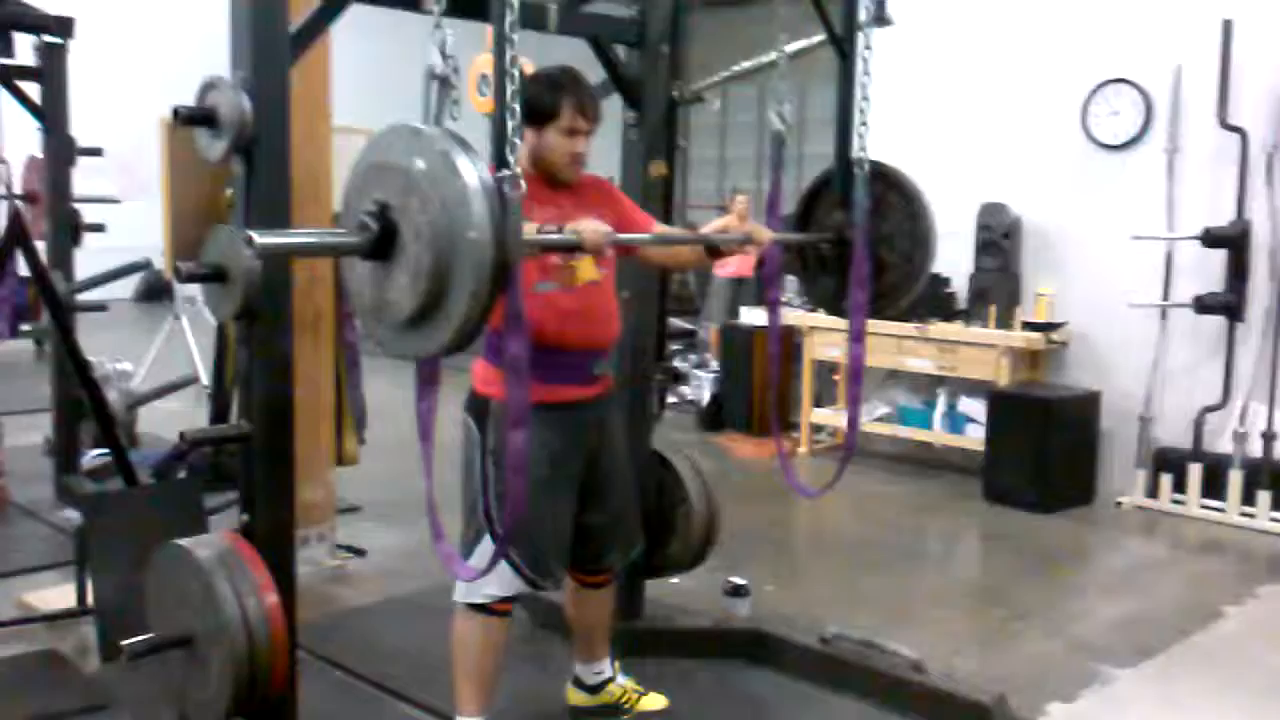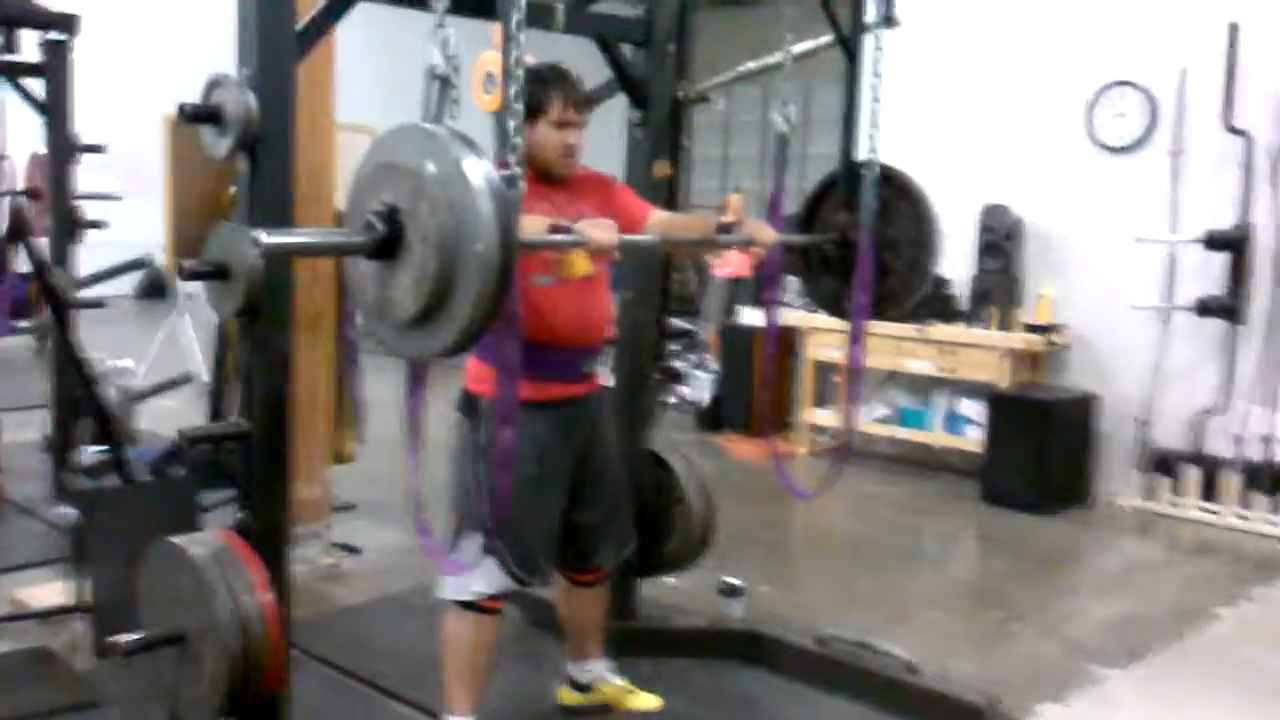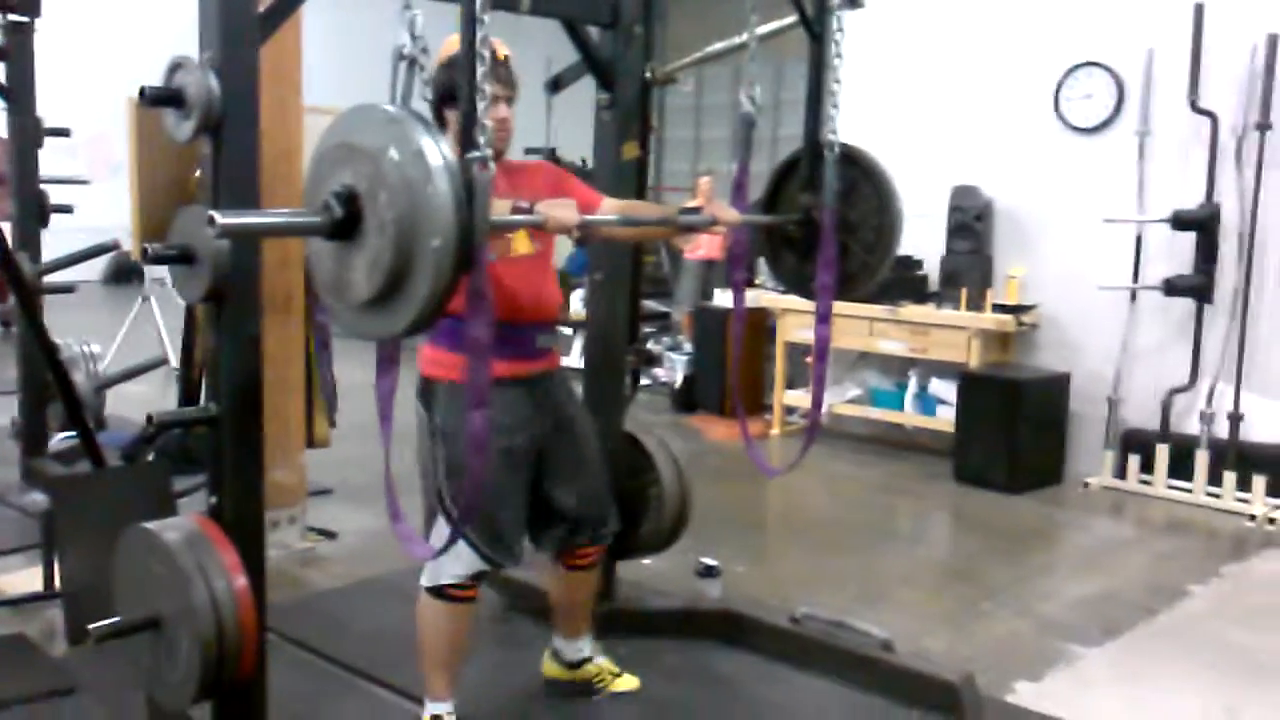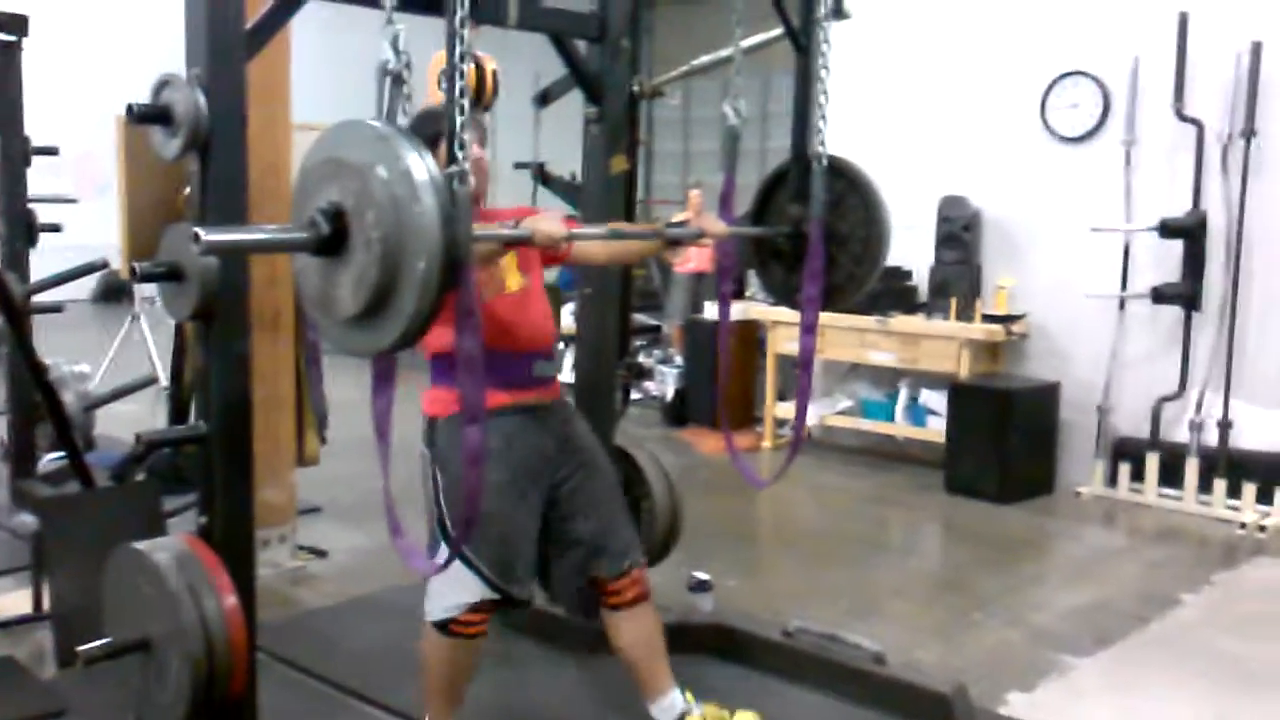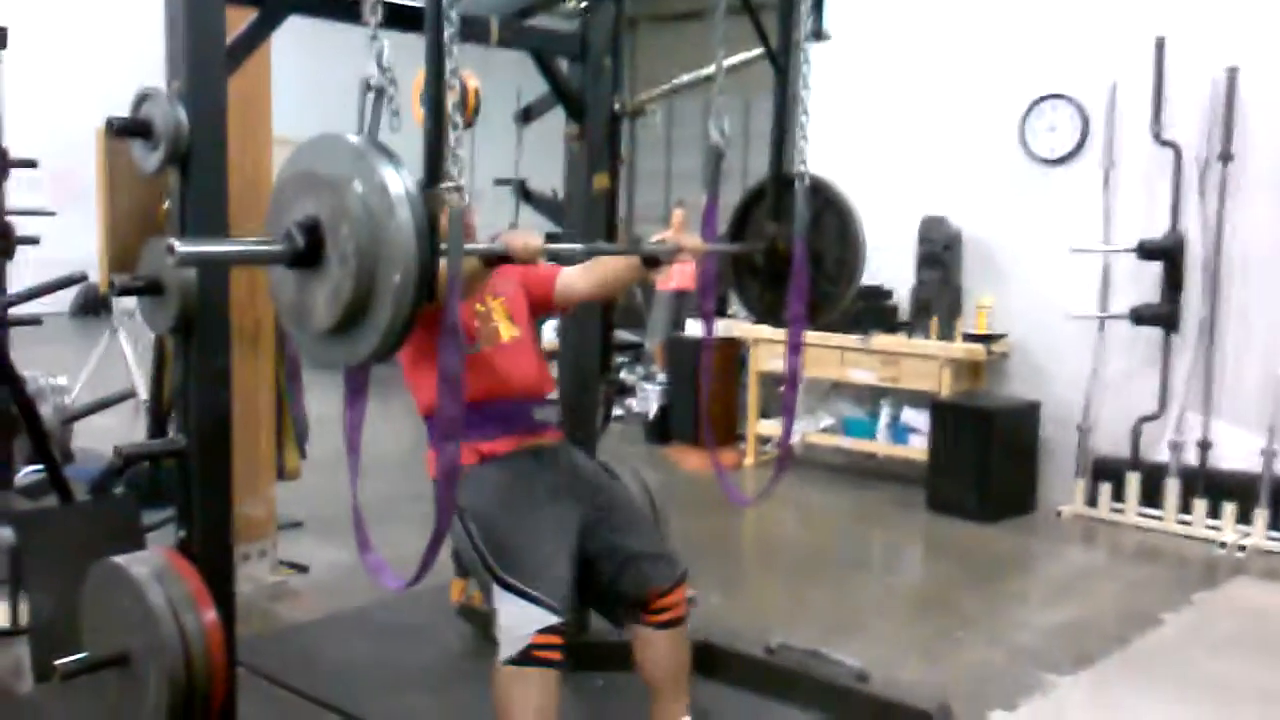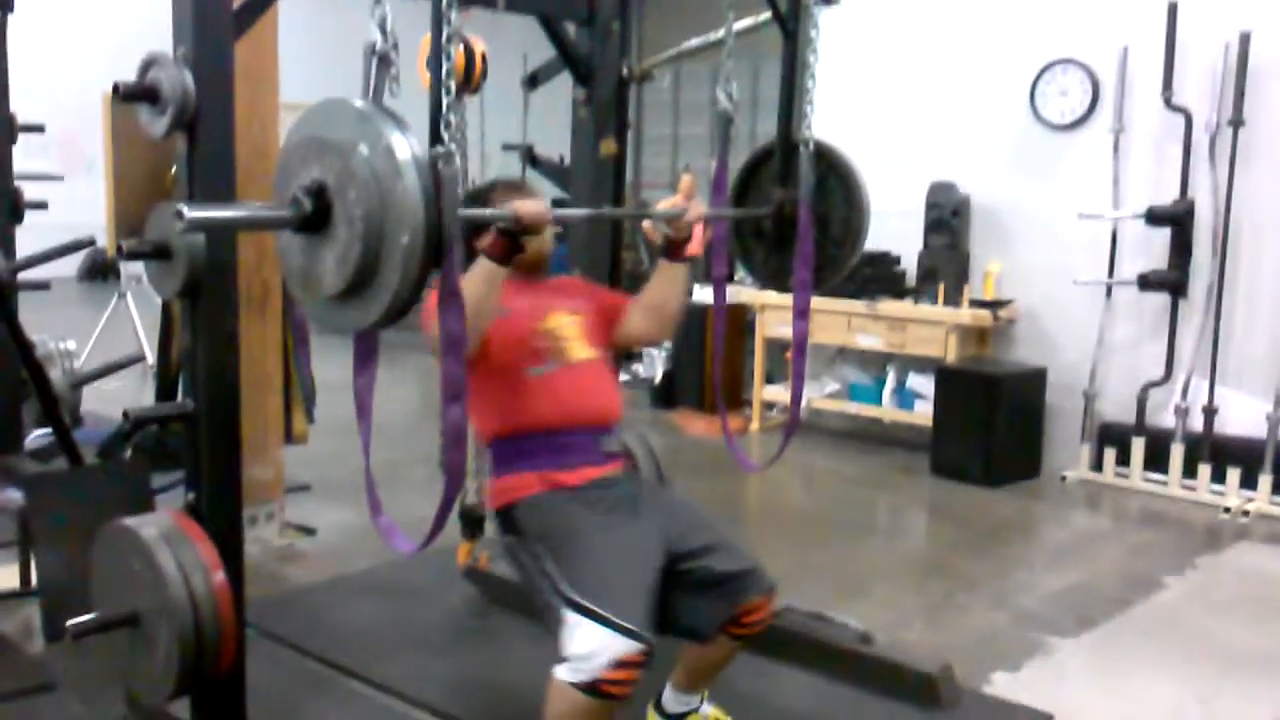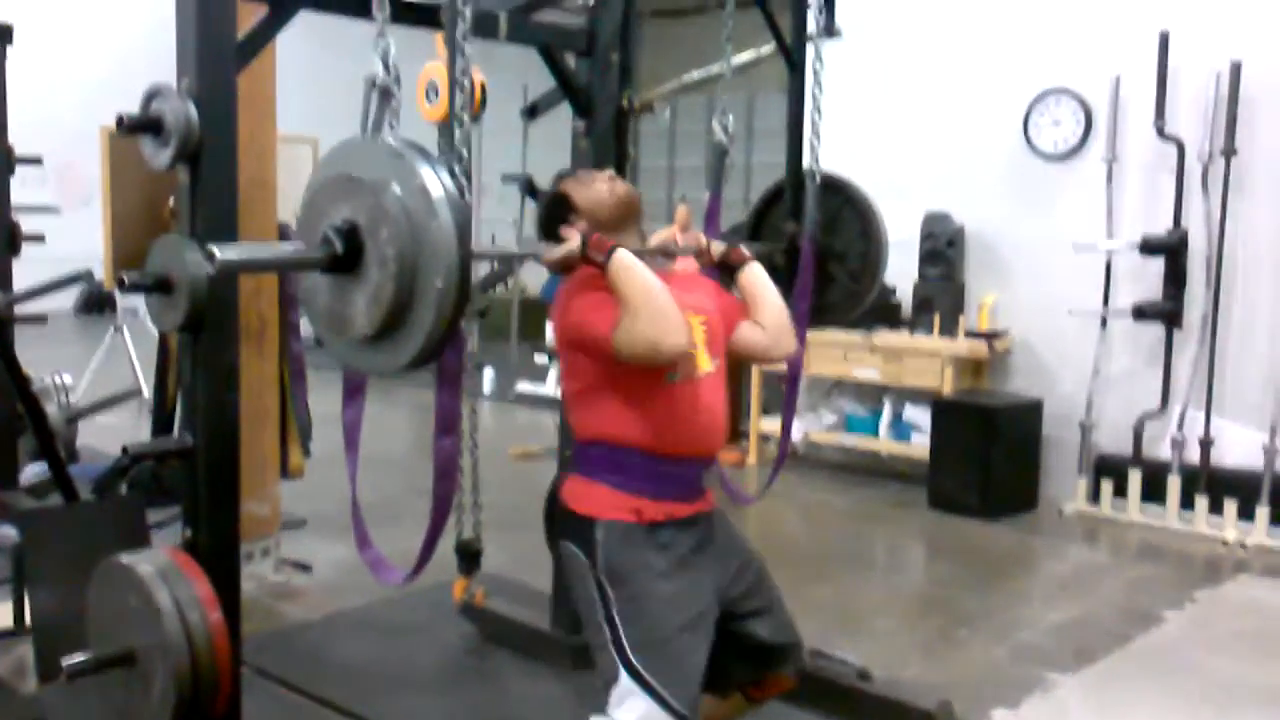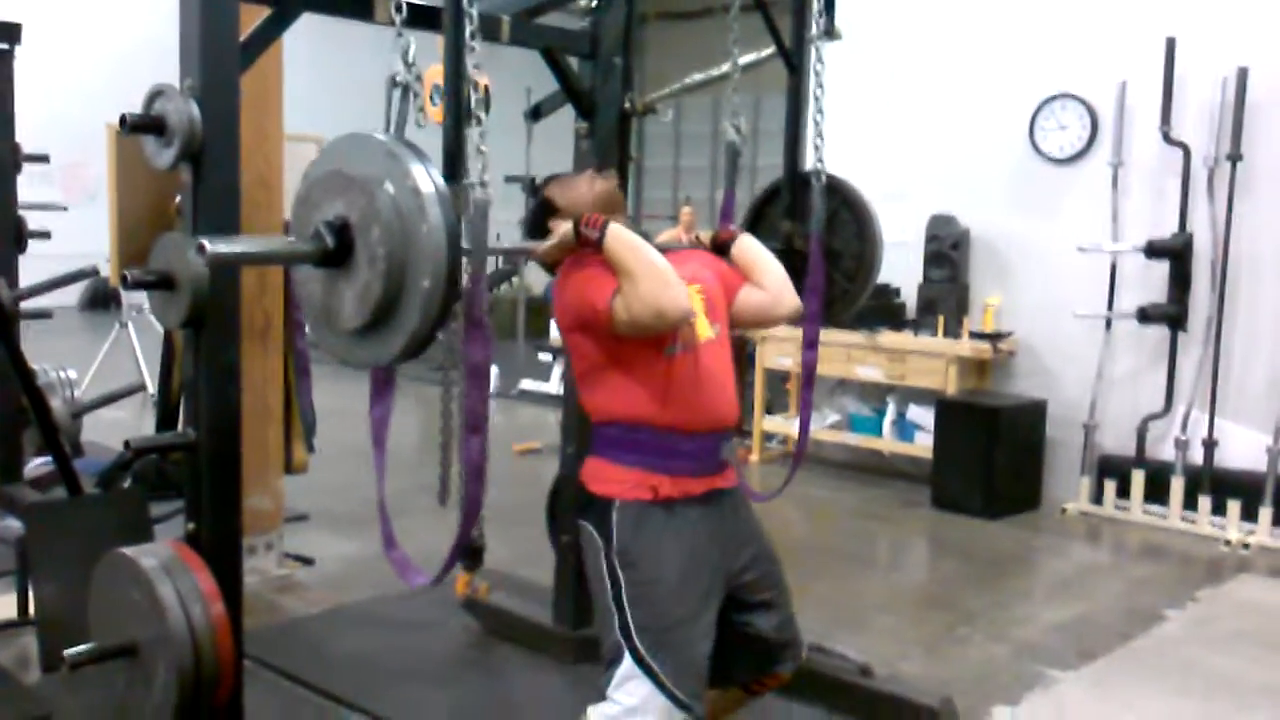
dt=0.4s
person 1, frame 1
left shoulder: (599, 194)
left elbow: (664, 247)
left wrist: (730, 239)
right wrist: (563, 232)
left hip: (593, 400)
left knee: (600, 551)
right knee: (496, 568)
person 1, frame 2
left shoulder: (594, 187)
left elbow: (663, 225)
left wrist: (732, 228)
right wrist: (571, 231)
left hip: (582, 397)
right hip: (509, 402)
left knee: (592, 550)
right knee: (485, 565)
person 1, frame 3
left shoulder: (537, 177)
left elbow: (613, 214)
left wrist: (690, 213)
right wrist: (531, 212)
left hip: (543, 379)
right hip: (467, 387)
left knee: (587, 525)
right knee: (459, 553)
left ankle: (571, 653)
person 1, frame 4
left shoulder: (518, 221)
left elbow: (598, 248)
right wrist: (518, 234)
left hip: (549, 410)
right hip: (476, 423)
left knee: (618, 566)
right knee: (467, 592)
person 1, frame 5
left shoulder: (507, 278)
left elbow: (585, 282)
right elbow: (433, 289)
left hip: (554, 455)
right hip: (483, 469)
left knee: (663, 584)
right knee: (538, 624)
person 1, frame 6
left shoulder: (569, 291)
right shoulder: (477, 291)
left elbow: (651, 325)
left wrist: (676, 243)
right wrist: (502, 246)
left hip: (618, 482)
right hip: (543, 498)
left knee: (744, 597)
right knee: (610, 648)
person 1, frame 7
left shoulder: (694, 286)
right shoulder: (587, 292)
left elbow: (777, 343)
right elbow: (667, 341)
left wrist: (734, 258)
right wrist: (607, 253)
left hip: (696, 516)
right hip: (619, 524)
left knee: (772, 659)
person 1, frame 8
left shoulder: (696, 265)
right shoulder: (584, 275)
left elbow: (781, 303)
right elbow: (665, 309)
left wrist: (728, 237)
right wrist: (600, 229)
left hip: (719, 495)
right hip: (637, 506)
left knee: (769, 654)
